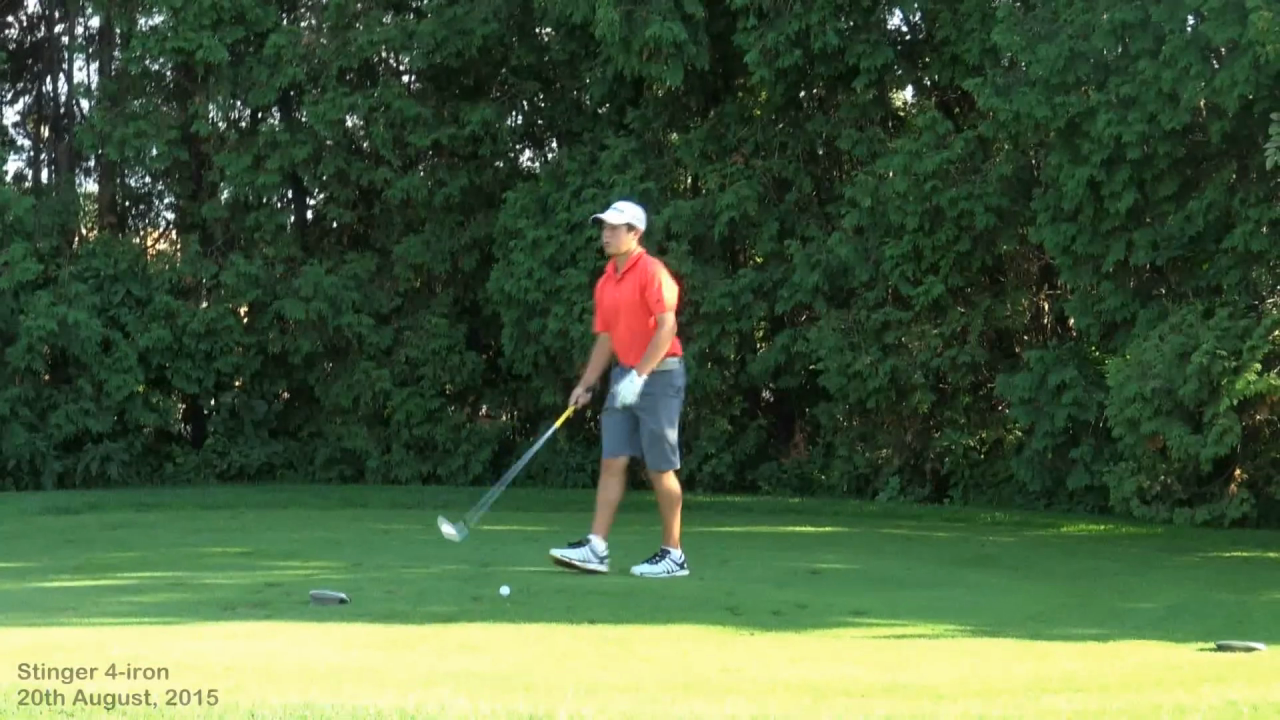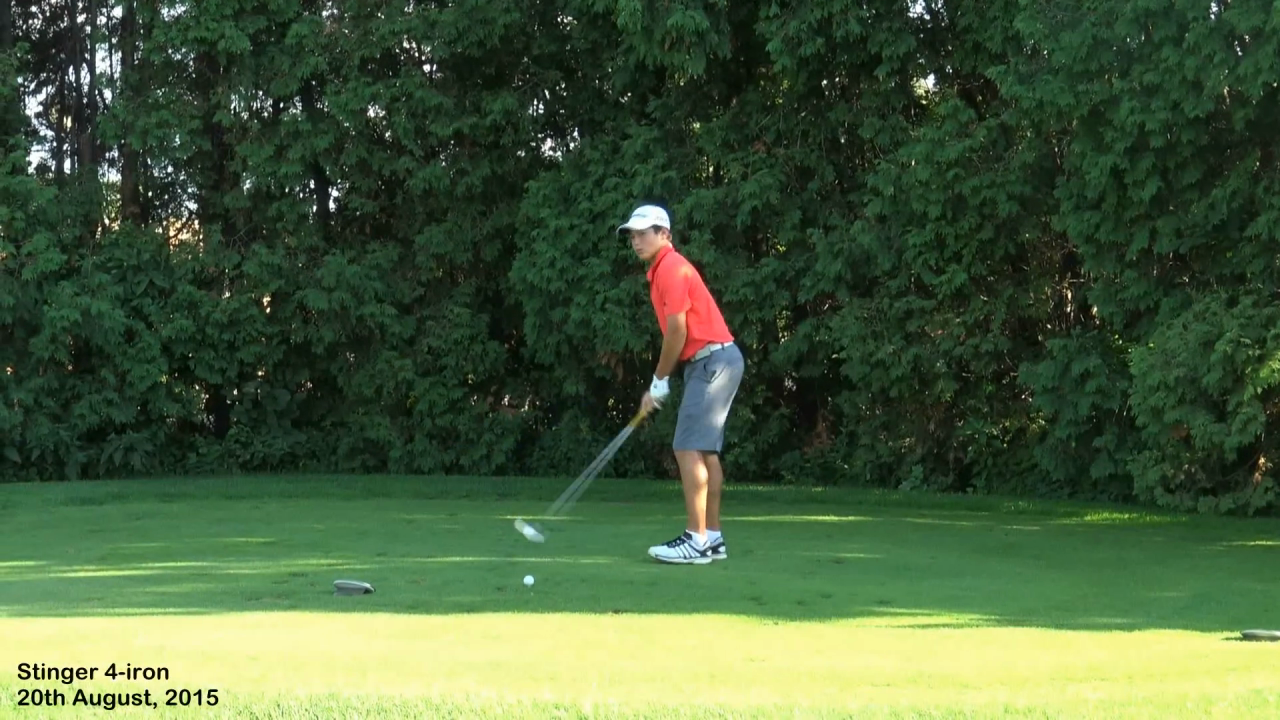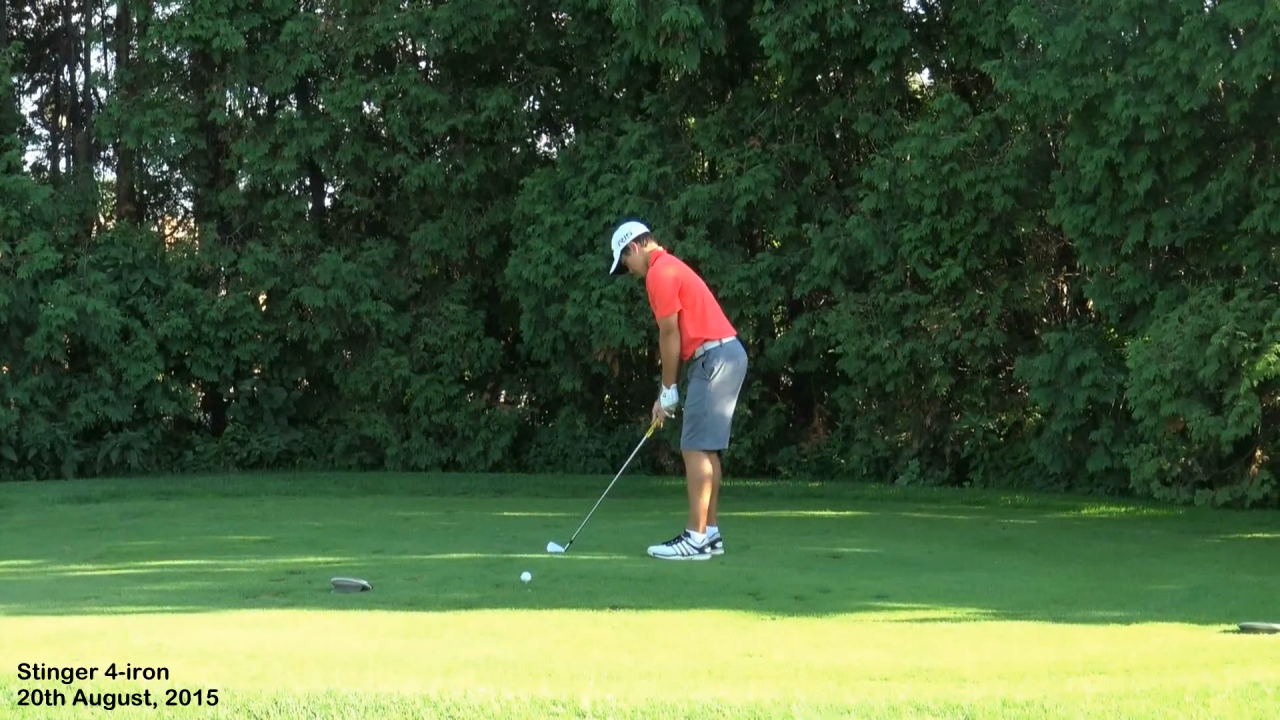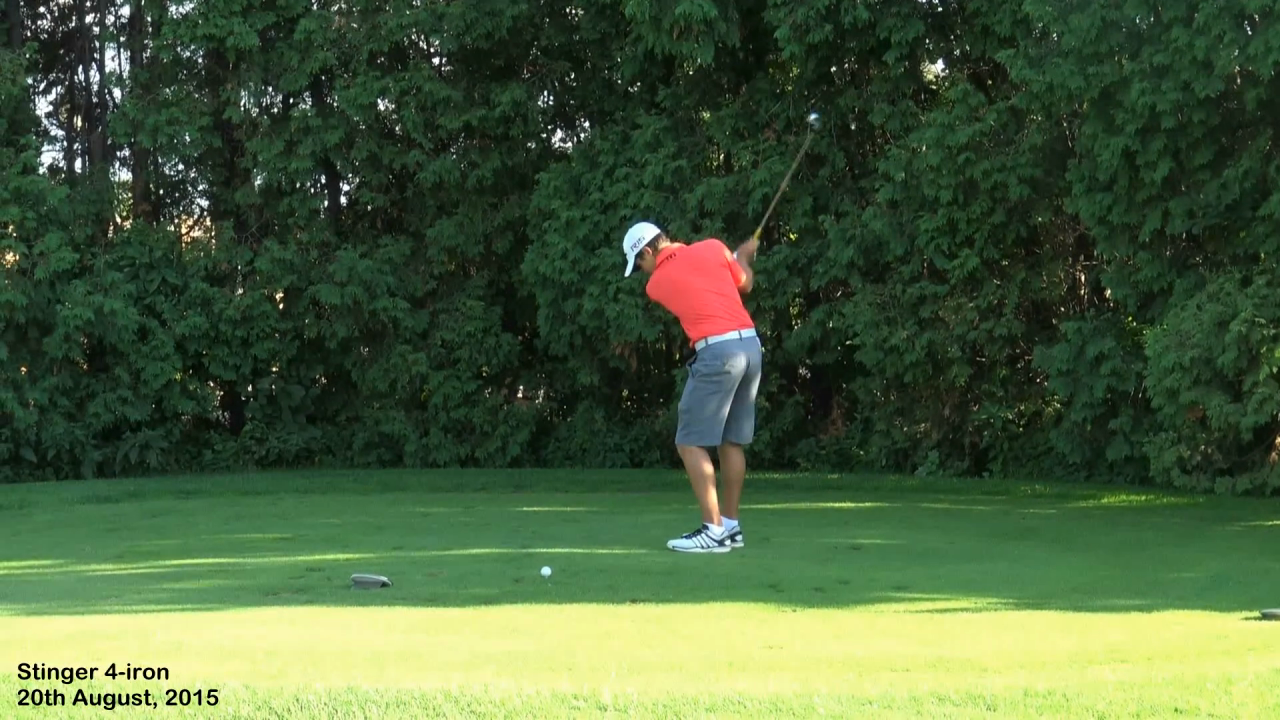
dt=0.7s
person 1, frame 1
left shoulder: (652, 271)
right shoulder: (605, 282)
left elbow: (666, 327)
left wrist: (638, 376)
right wrist: (586, 384)
left hip: (658, 379)
right hip: (624, 379)
left knee: (660, 468)
right knee: (613, 463)
left ankle: (673, 554)
right ankle: (595, 547)
person 1, frame 2
left shoulder: (670, 269)
right shoulder: (664, 271)
left elbow: (677, 332)
right elbow: (676, 334)
left wrist: (659, 380)
right wrist: (657, 386)
left hip: (713, 363)
right hip: (712, 363)
left knee: (688, 448)
right knee: (705, 451)
left ankle: (696, 540)
right ankle: (711, 536)
person 1, frame 3
left shoulder: (659, 272)
right shoulder: (670, 268)
left elbow: (670, 335)
right elbow: (679, 337)
left wrist: (668, 389)
right wrist: (666, 393)
left hip: (715, 359)
right hip: (724, 355)
left knee: (695, 449)
right knee: (706, 449)
left ankle: (695, 538)
right ankle: (709, 532)
person 1, frame 4
left shoulder: (656, 285)
right shoulder: (712, 248)
right elbow: (744, 285)
right wrist: (742, 257)
left hip: (717, 354)
right hip: (750, 345)
left knee: (690, 444)
right knee: (730, 442)
left ankle: (714, 530)
right ankle: (729, 525)
